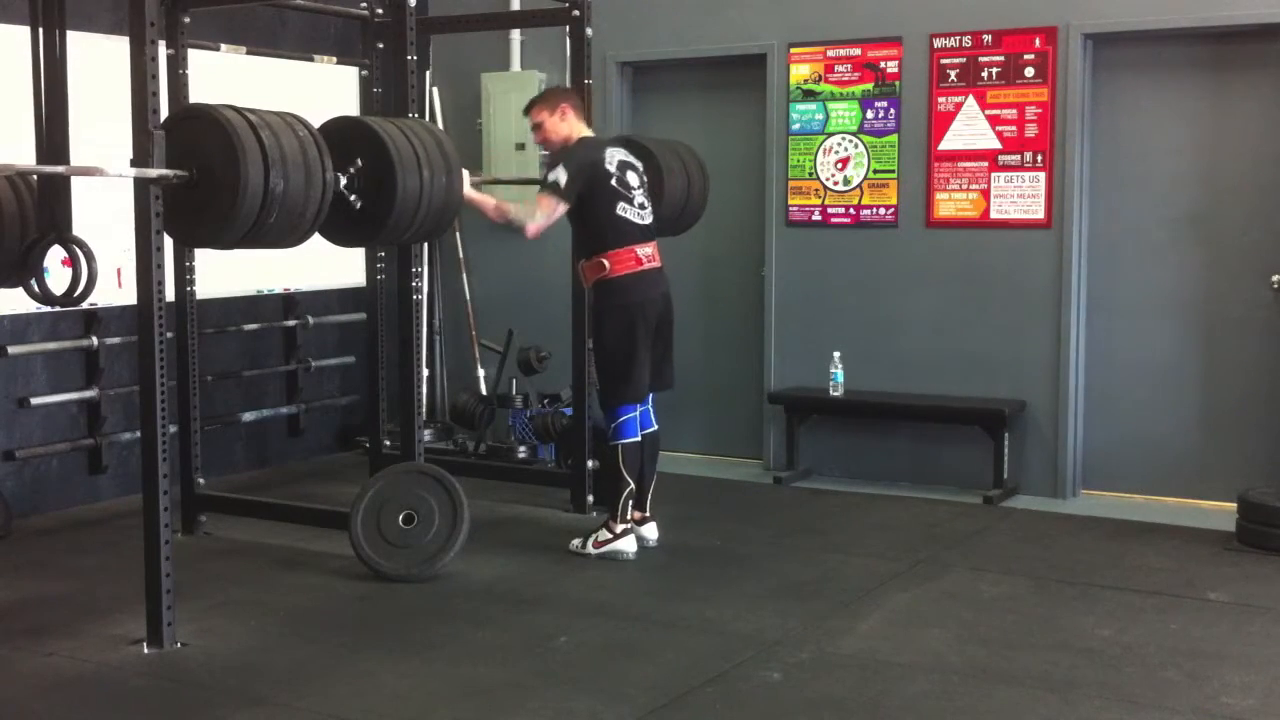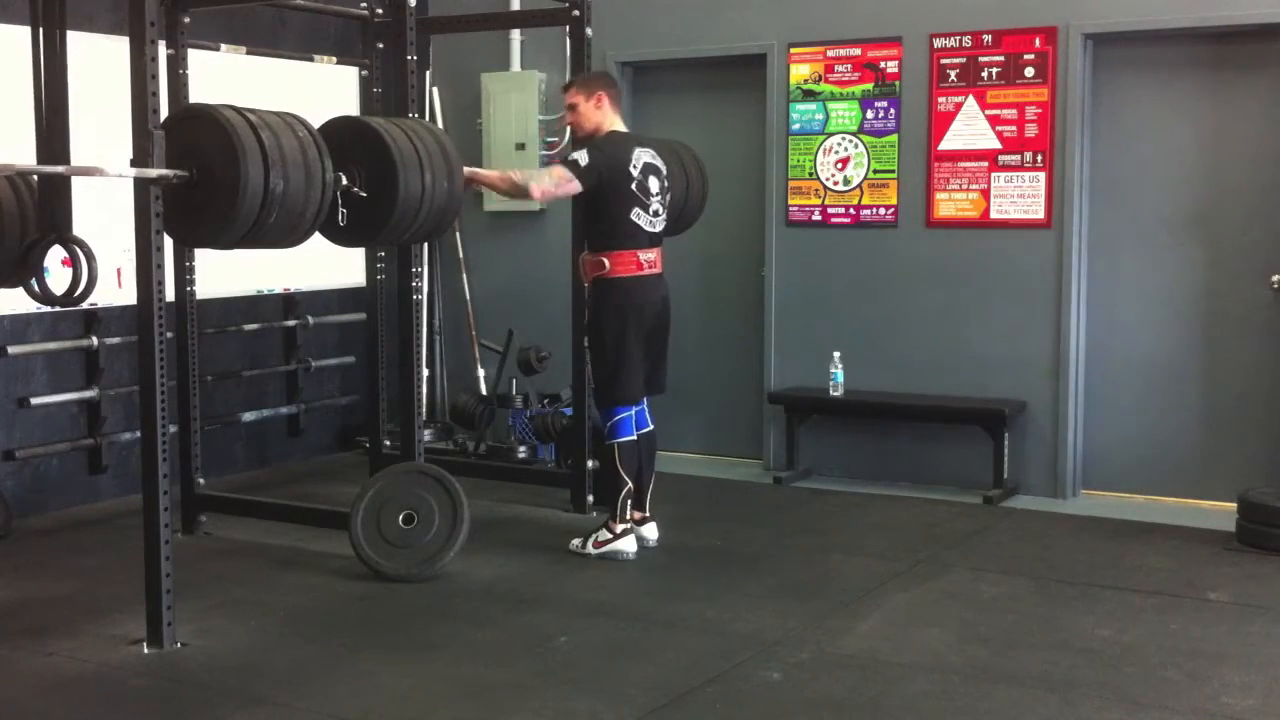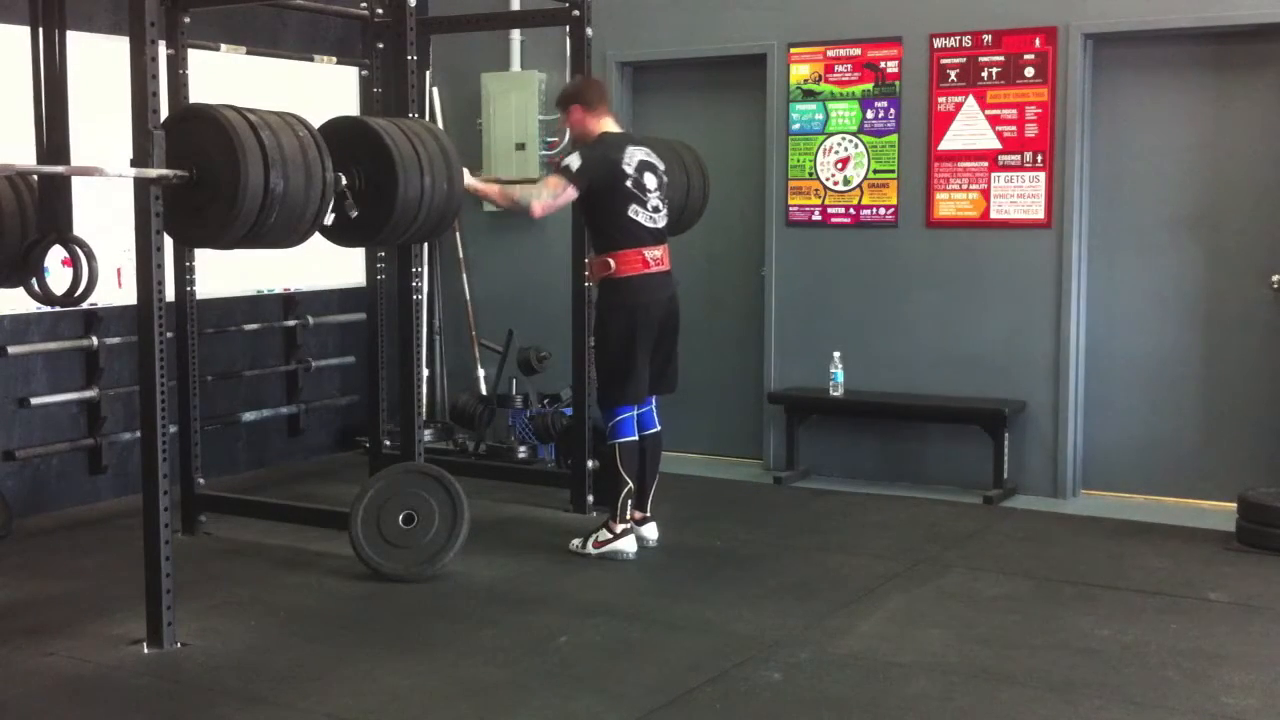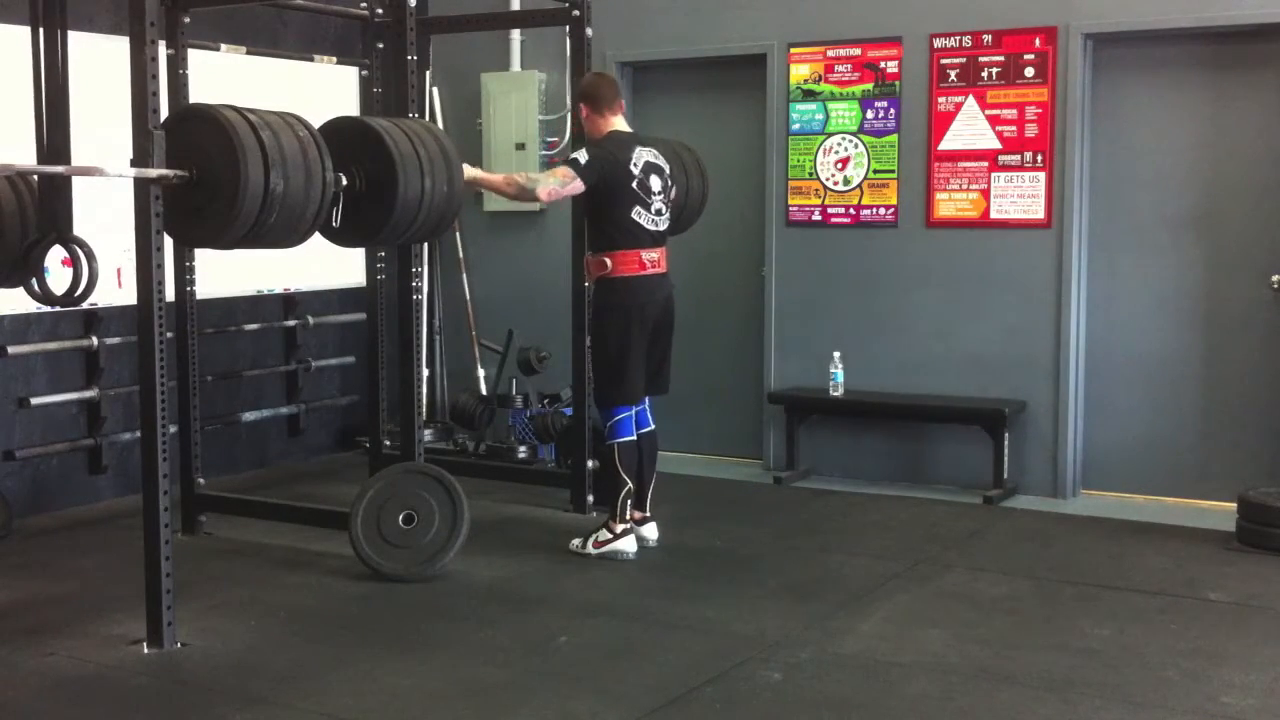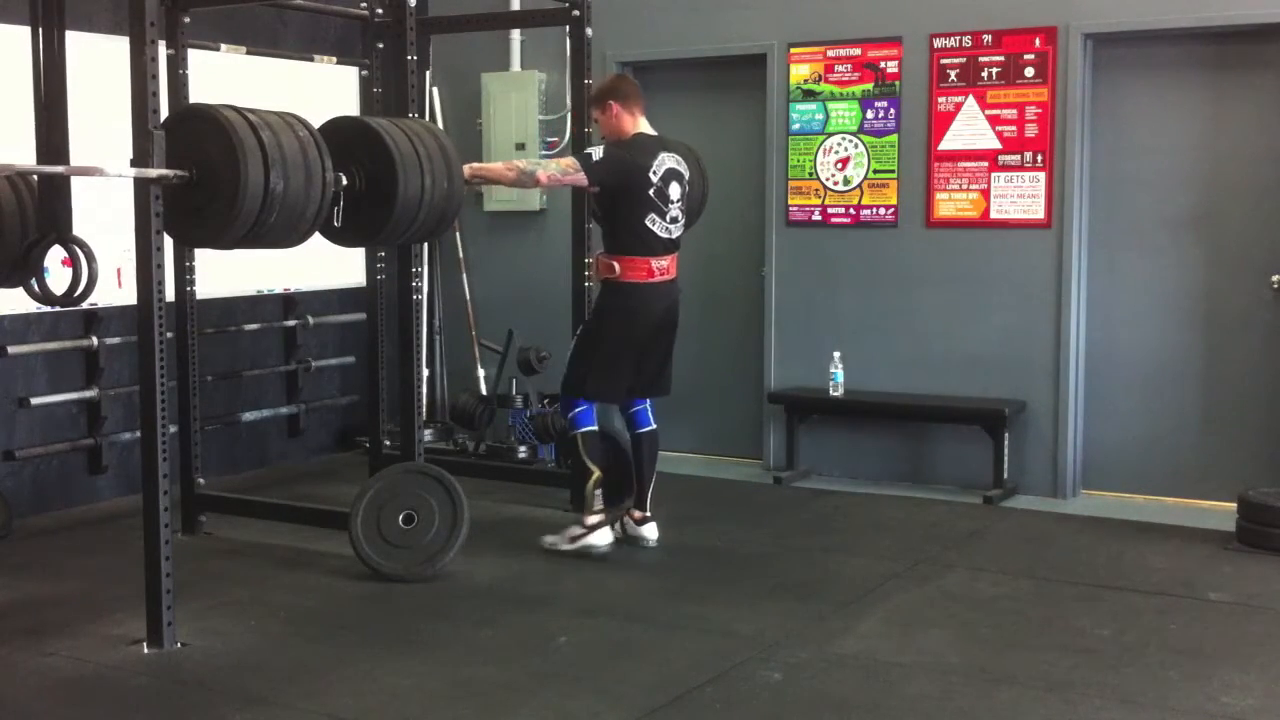
dt=0.4s
person 1, frame 1
left shoulder: (574, 161)
right shoulder: (617, 154)
left elbow: (530, 224)
left wrist: (468, 194)
left hip: (622, 293)
right hip: (652, 286)
left knee: (622, 406)
right knee: (640, 403)
left ankle: (619, 529)
right ankle: (641, 516)
person 1, frame 2
left shoulder: (602, 153)
right shoulder: (646, 153)
left elbow: (535, 188)
left wrist: (471, 174)
left hip: (619, 293)
right hip: (651, 289)
left knee: (618, 408)
right knee: (637, 404)
left ankle: (619, 529)
right ankle: (641, 517)
person 1, frame 3
left shoulder: (594, 156)
right shoulder: (644, 152)
left elbow: (534, 202)
left wrist: (472, 186)
left hip: (626, 292)
right hip: (661, 287)
left knee: (619, 406)
right knee: (644, 403)
left ankle: (619, 529)
right ankle: (642, 517)
person 1, frame 4
left shoulder: (602, 154)
right shoulder: (653, 154)
left elbow: (542, 189)
left wrist: (472, 176)
left hip: (623, 291)
right hip: (657, 287)
left knee: (618, 408)
right knee: (639, 403)
left ankle: (620, 529)
right ankle: (642, 517)
person 1, frame 5
left shoulder: (620, 157)
right shoulder: (675, 155)
left elbow: (543, 172)
left wrist: (473, 170)
left hip: (628, 295)
right hip: (663, 294)
left knee: (580, 398)
right knee: (637, 402)
left ankle: (593, 520)
right ankle: (639, 517)
